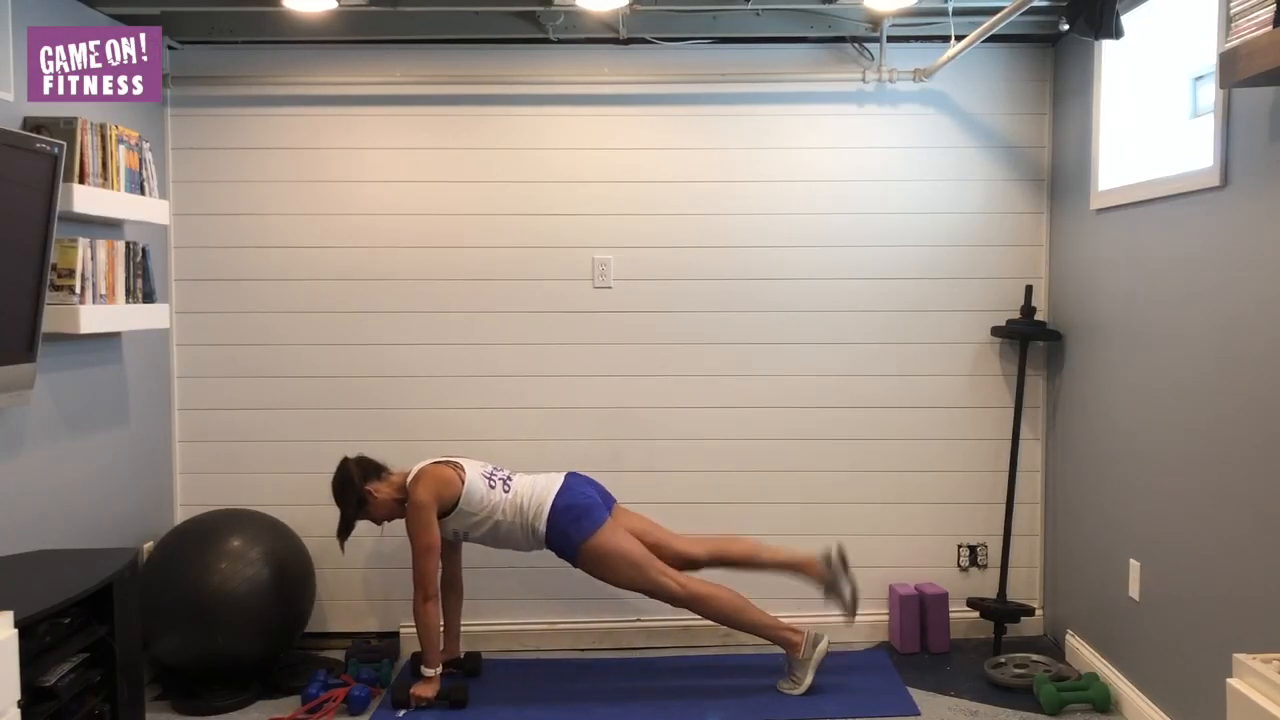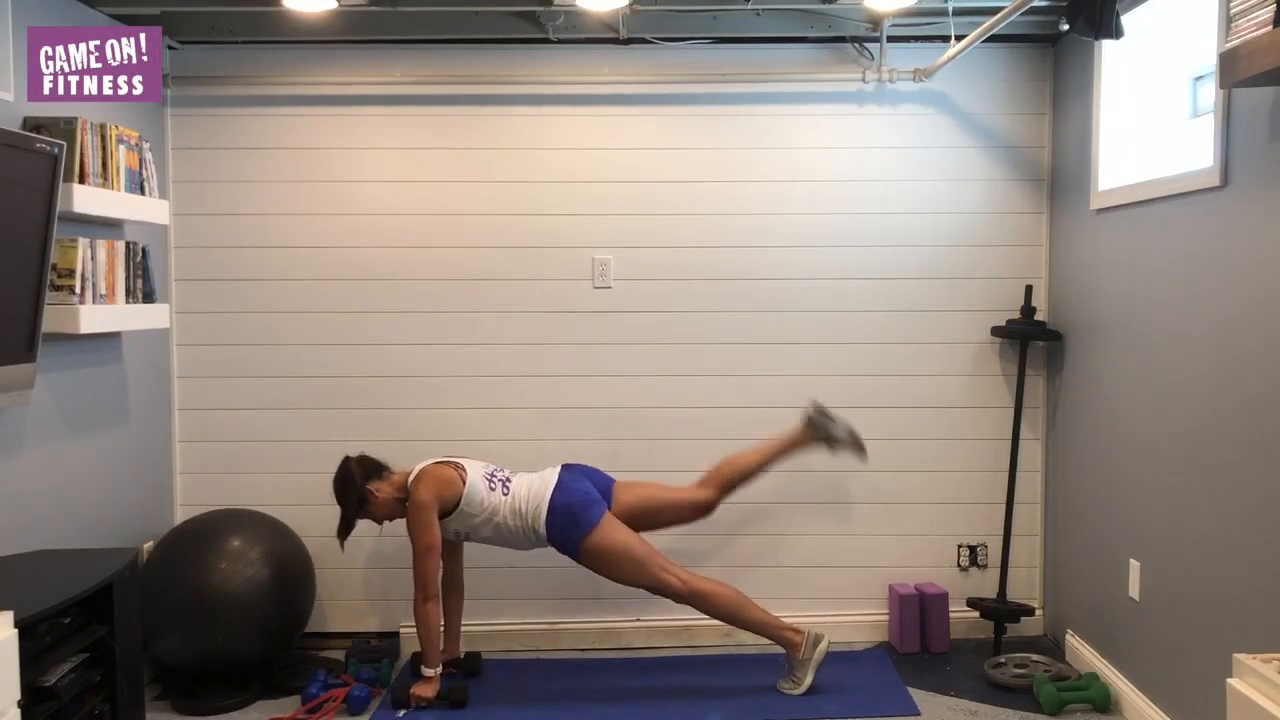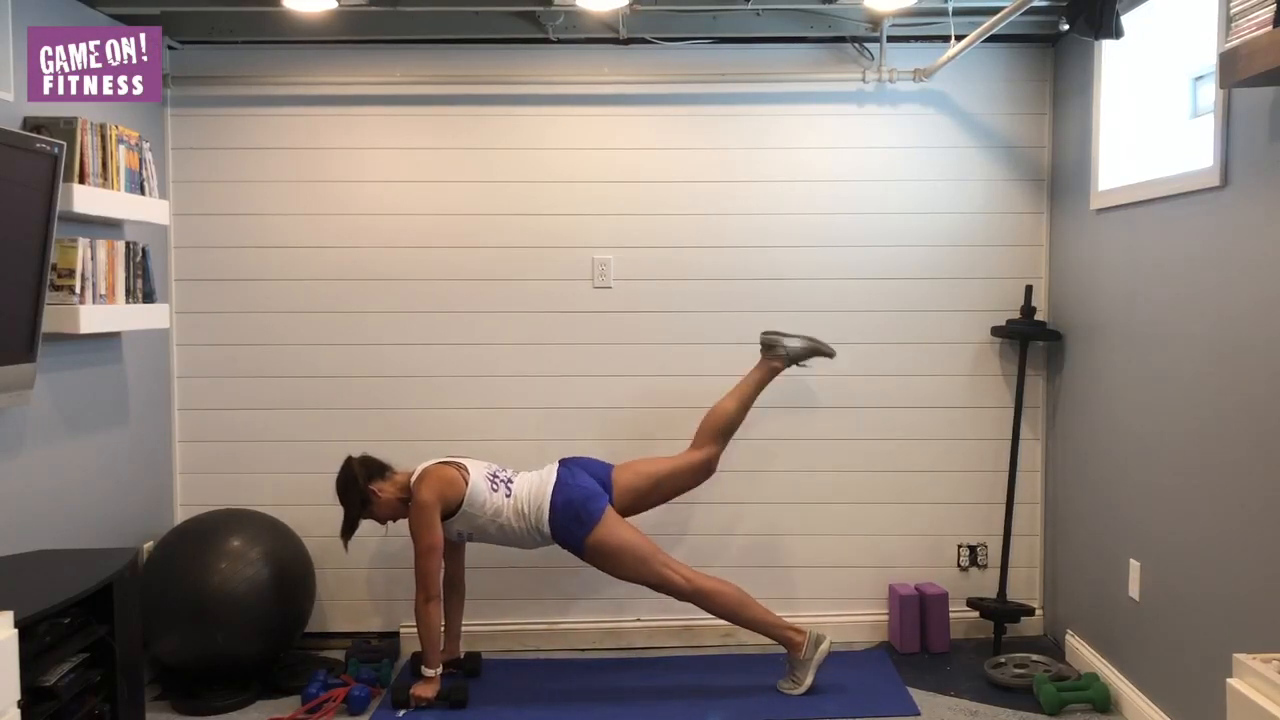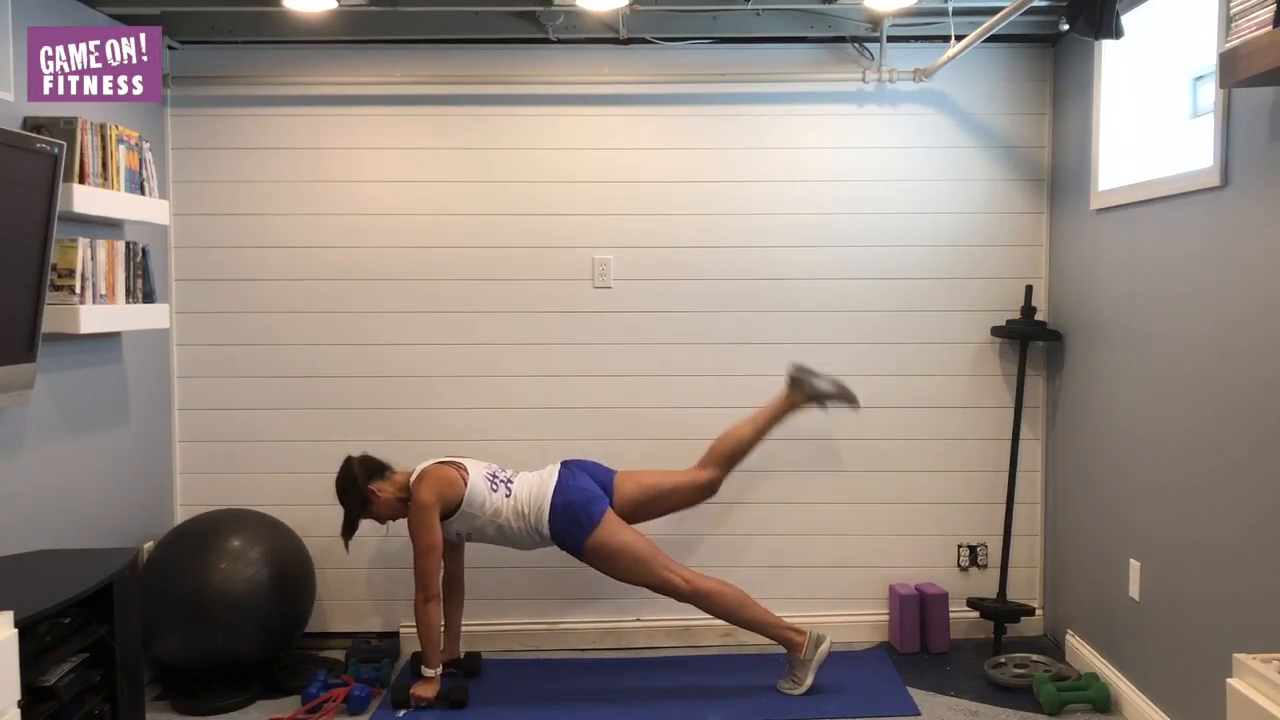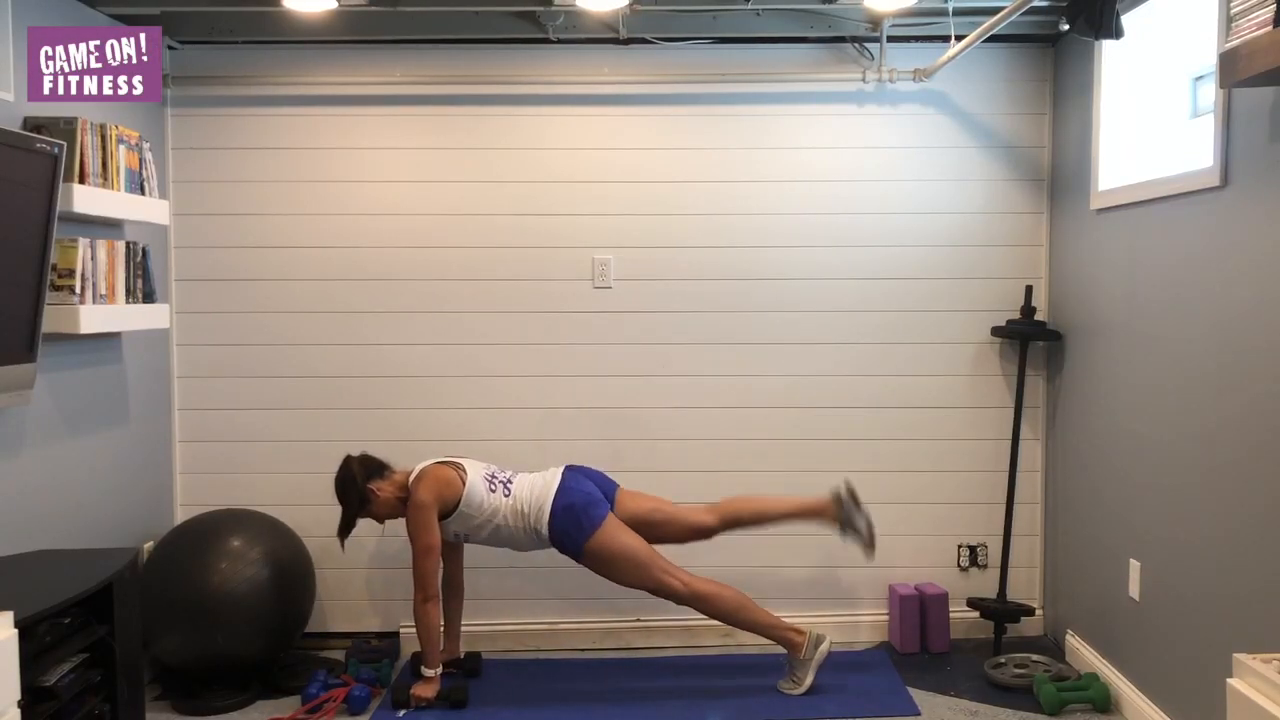
dt=0.2s
person 1, frame 1
left shoulder: (419, 496)
right shoulder: (437, 484)
left elbow: (427, 595)
right elbow: (451, 581)
left wrist: (430, 673)
right wrist: (452, 650)
left hip: (561, 515)
right hip: (570, 495)
left knee: (675, 586)
right knee: (694, 554)
left ankle: (796, 640)
right ankle: (816, 567)
person 1, frame 2
left shoulder: (420, 496)
right shoulder: (439, 481)
left elbow: (428, 596)
right elbow: (452, 583)
left wrist: (431, 674)
right wrist: (452, 651)
left hip: (564, 512)
right hip: (569, 486)
left knee: (677, 583)
right knee: (705, 494)
left ankle: (796, 641)
right ankle: (807, 432)
person 1, frame 3
left shoulder: (423, 497)
right shoulder: (440, 482)
left elbow: (428, 594)
right elbow: (453, 583)
left wrist: (430, 674)
right wrist: (451, 649)
left hip: (566, 507)
right hip: (571, 479)
left knee: (678, 580)
right knee: (702, 456)
left ankle: (796, 641)
right ankle: (771, 362)
person 1, frame 4
left shoulder: (420, 497)
right shoulder: (438, 481)
left elbow: (428, 596)
right elbow: (453, 582)
left wrist: (431, 674)
right wrist: (452, 650)
left hip: (565, 509)
right hip: (572, 483)
left knee: (679, 582)
right knee: (707, 476)
left ankle: (799, 641)
right ankle: (794, 395)
person 1, frame 5
left shoulder: (419, 499)
right shoulder: (437, 483)
left elbow: (428, 596)
right elbow: (453, 582)
left wrist: (431, 673)
right wrist: (452, 650)
left hip: (564, 510)
right hip: (570, 486)
left knee: (676, 583)
right knee: (708, 521)
left ankle: (798, 642)
right ankle: (830, 508)
